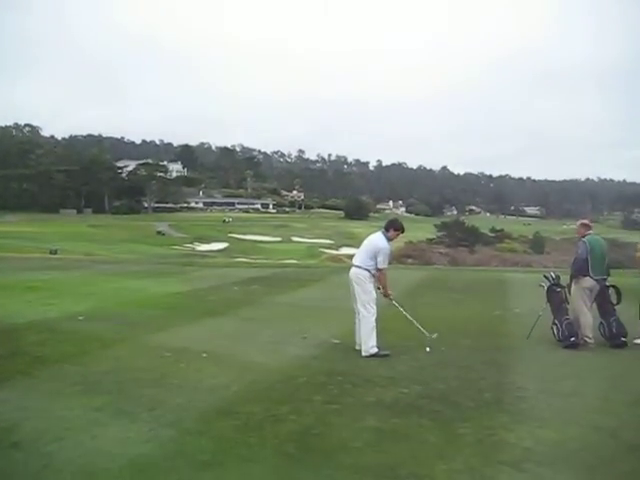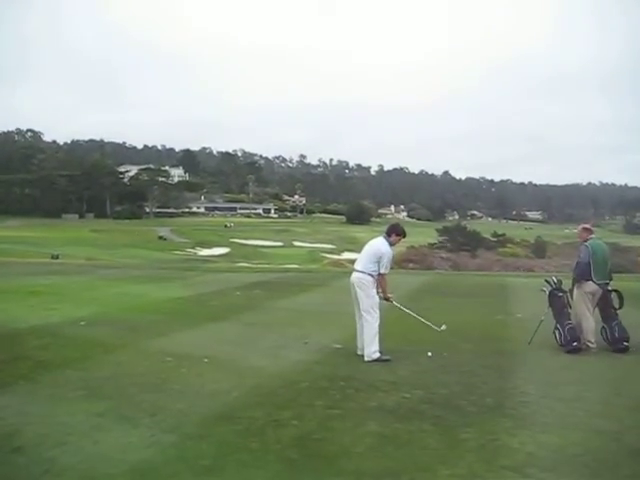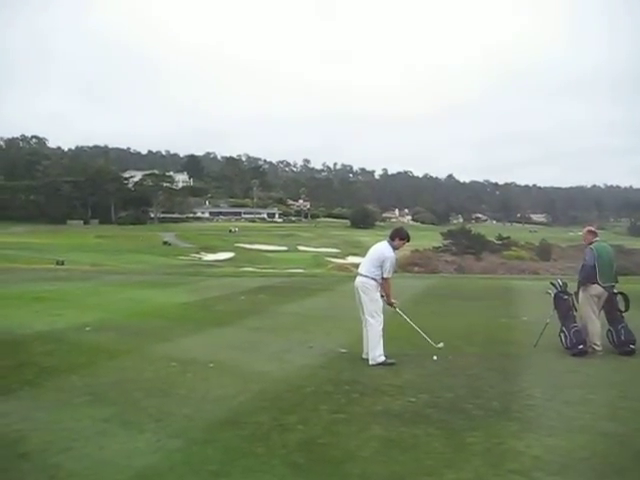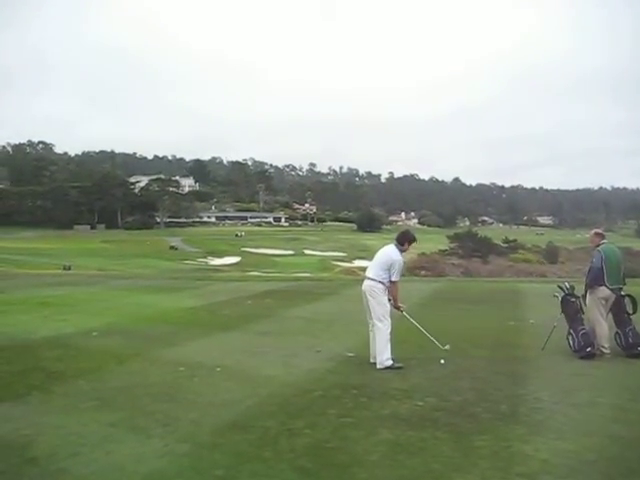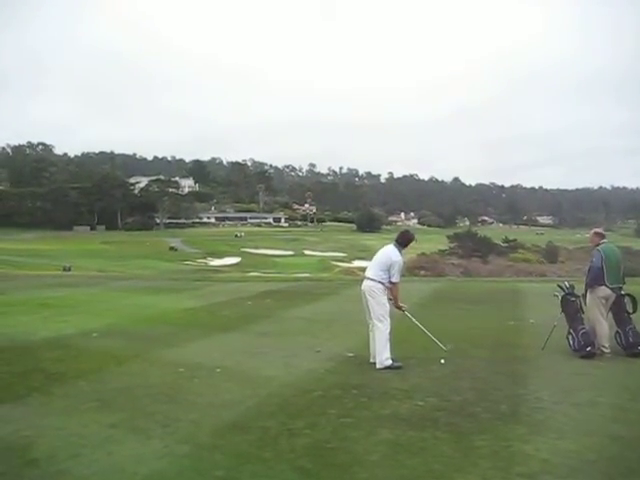
dt=0.3s
person 1, frame 1
left shoulder: (376, 236)
right shoulder: (384, 245)
right elbow: (381, 271)
left wrist: (379, 285)
right wrist: (386, 290)
left hip: (356, 272)
right hip: (363, 276)
left knee: (361, 311)
right knee: (368, 312)
left ankle: (361, 343)
right ankle: (369, 349)
person 1, frame 2
left shoulder: (376, 241)
right shoulder: (386, 250)
right elbow: (382, 276)
left wrist: (378, 289)
right wrist: (385, 294)
left hip: (356, 277)
right hip: (365, 280)
left knee: (362, 316)
right knee: (371, 317)
left ankle: (363, 348)
right ankle: (371, 354)
person 1, frame 3
left shoulder: (380, 245)
right shoulder: (390, 255)
right elbow: (386, 280)
left wrist: (382, 293)
right wrist: (389, 299)
left hip: (361, 281)
right hip: (368, 284)
left knee: (368, 320)
right knee: (375, 321)
left ankle: (368, 352)
right ankle: (376, 357)
person 1, frame 4
left shoulder: (387, 248)
right shoulder: (397, 258)
right elbow: (394, 283)
left wrist: (389, 297)
right wrist: (396, 302)
left hip: (368, 284)
right hip: (376, 288)
left knee: (374, 323)
right knee: (383, 325)
left ankle: (376, 356)
right ankle: (384, 361)
person 1, frame 5
left shoulder: (387, 249)
right shoulder: (397, 258)
right elbow: (394, 284)
left wrist: (389, 295)
right wrist: (397, 303)
left hip: (368, 284)
right hip: (376, 288)
left knee: (374, 323)
right knee: (382, 324)
left ankle: (376, 356)
right ankle: (383, 361)
person 2, frame 1
left shoulder: (584, 242)
right shoulder: (601, 241)
left elbow: (579, 260)
right elbow: (605, 261)
left wrist: (573, 275)
right wrist: (604, 276)
left hip: (583, 279)
right hip: (598, 280)
left knee: (582, 310)
right knee: (586, 309)
left ankle: (587, 339)
right ankle: (584, 335)
person 2, frame 2
left shoulder: (586, 246)
right shoulder: (603, 246)
left elbow: (582, 264)
right elbow: (608, 266)
left wrist: (575, 279)
right wrist: (606, 281)
left hip: (586, 284)
right hip: (600, 285)
left knee: (584, 314)
right knee: (588, 313)
left ankle: (590, 343)
right ankle: (586, 339)
person 2, frame 3
left shoulder: (592, 249)
right shoulder: (609, 248)
left elbow: (587, 267)
right elbow: (613, 268)
left wrist: (581, 282)
right wrist: (612, 283)
left hip: (591, 287)
right hip: (605, 288)
left knee: (590, 317)
right knee: (593, 316)
left ankle: (596, 346)
right ankle: (593, 342)
person 2, frame 4
left shoulder: (599, 251)
right shoulder: (616, 251)
left elbow: (595, 270)
right elbow: (621, 271)
left wrist: (588, 285)
right wrist: (620, 286)
left hip: (599, 289)
right hip: (613, 290)
left knee: (598, 320)
right knee: (601, 318)
left ankle: (604, 349)
right ankle: (602, 345)
person 2, frame 5
left shoulder: (599, 250)
right shoulder: (616, 250)
left elbow: (595, 269)
right elbow: (621, 270)
left wrist: (588, 285)
right wrist: (619, 285)
left hip: (599, 289)
right hip: (613, 289)
left knee: (598, 319)
right knee: (601, 318)
left ankle: (604, 348)
right ankle: (601, 344)
